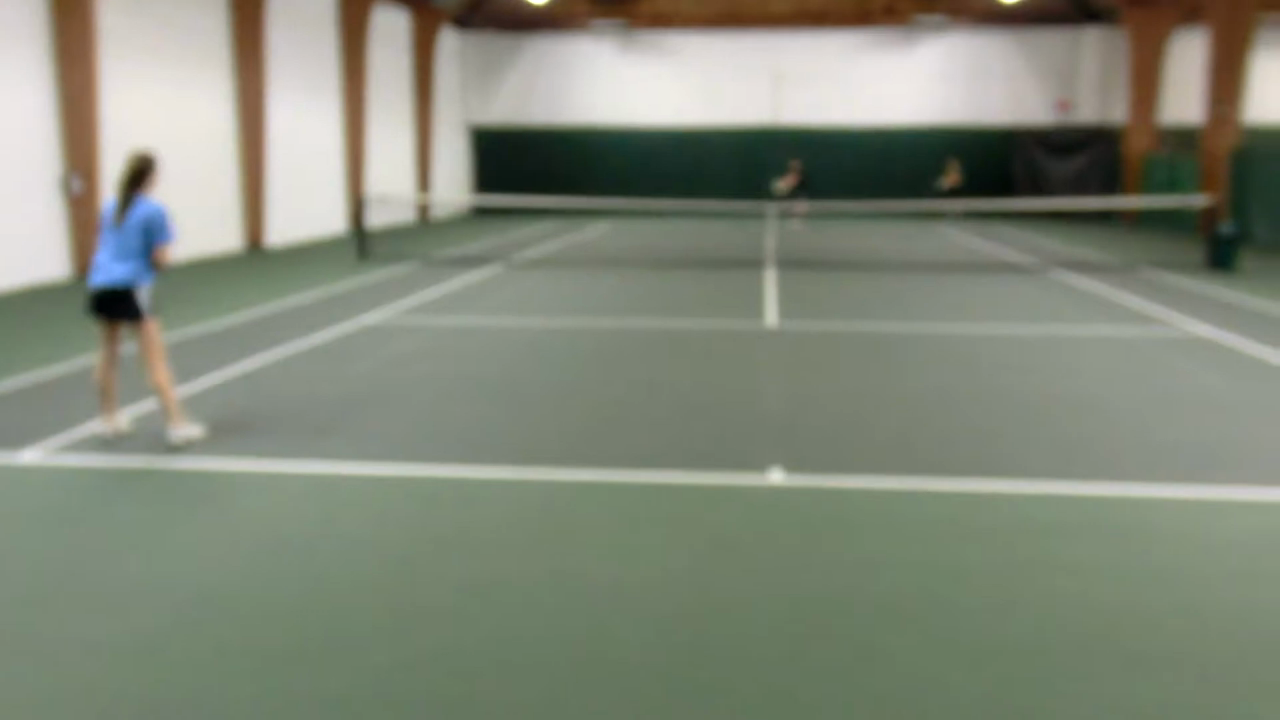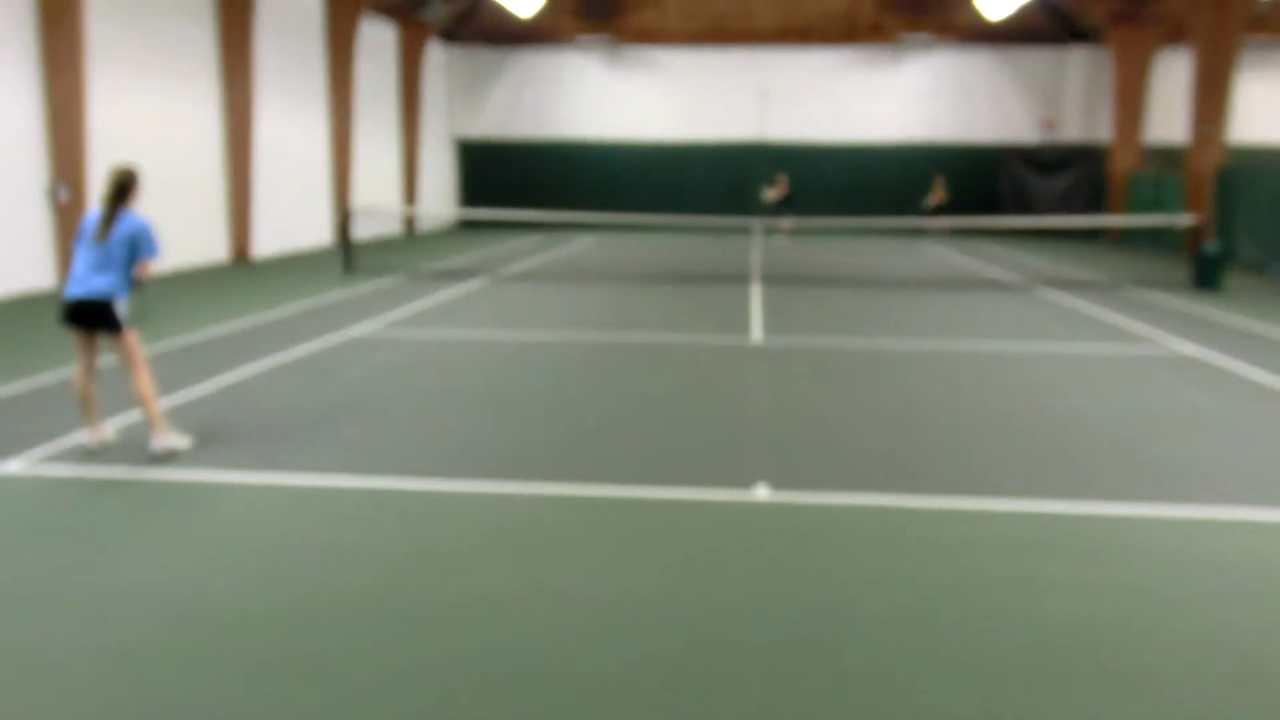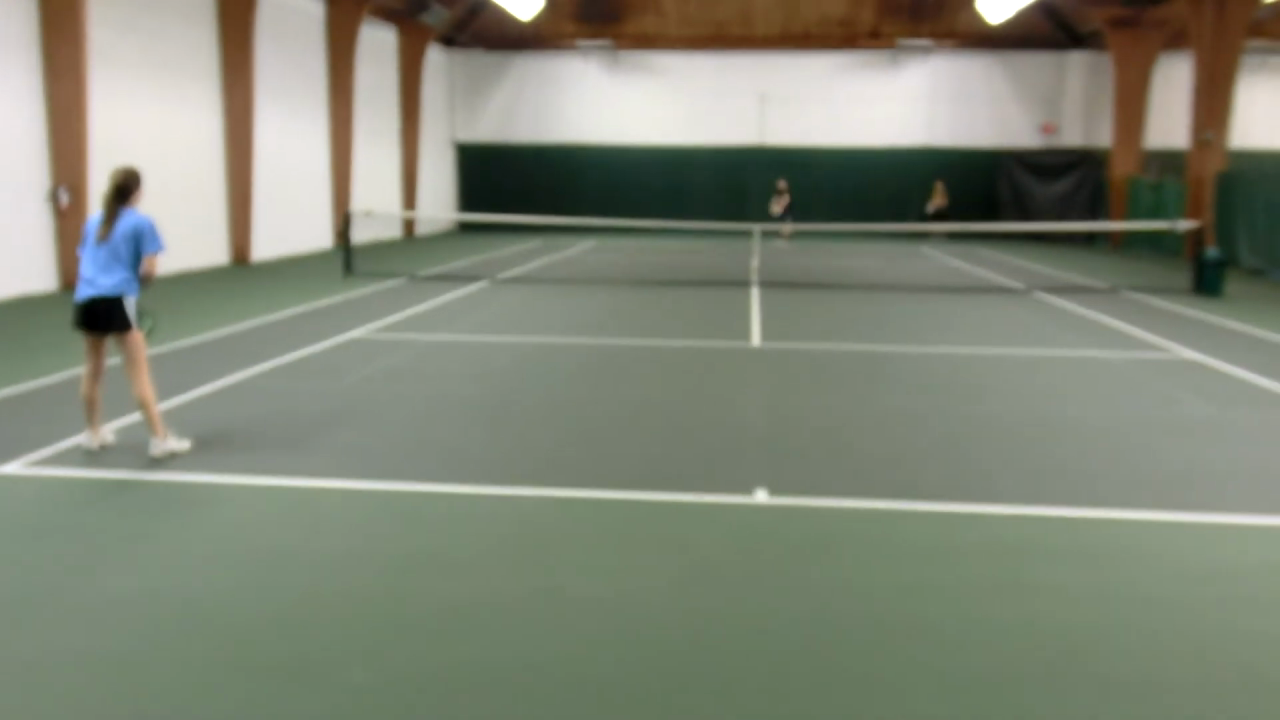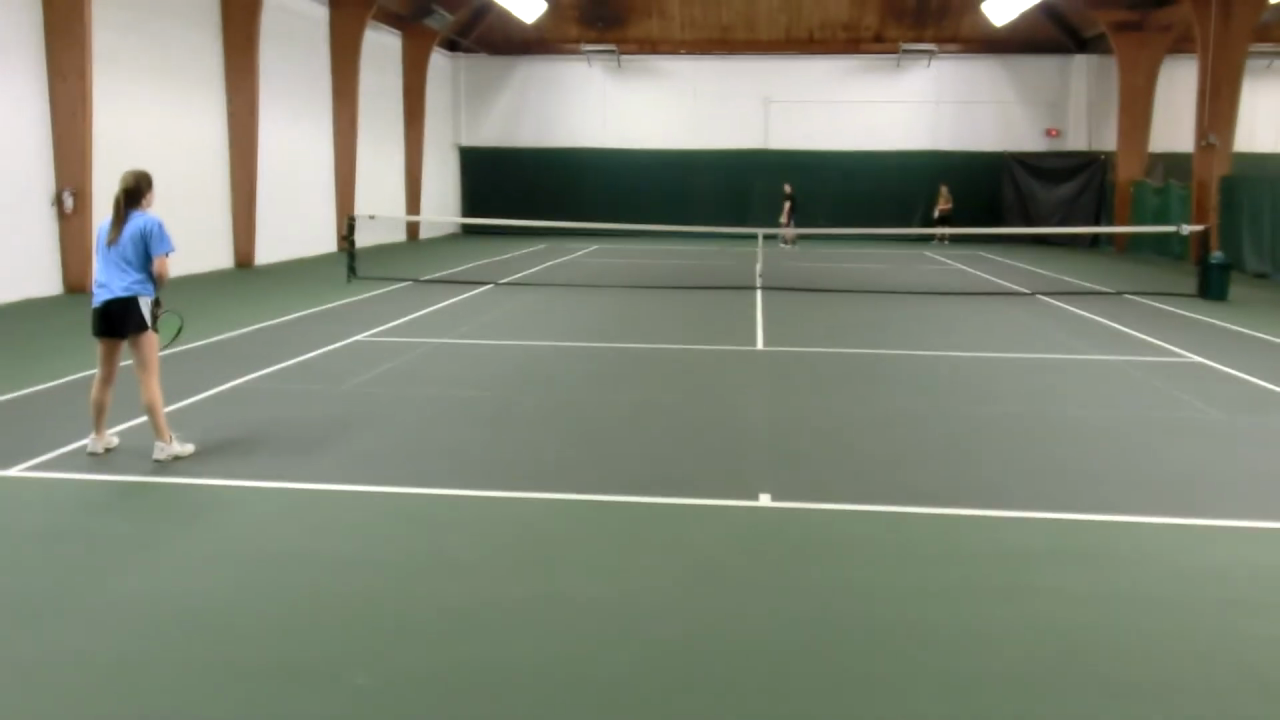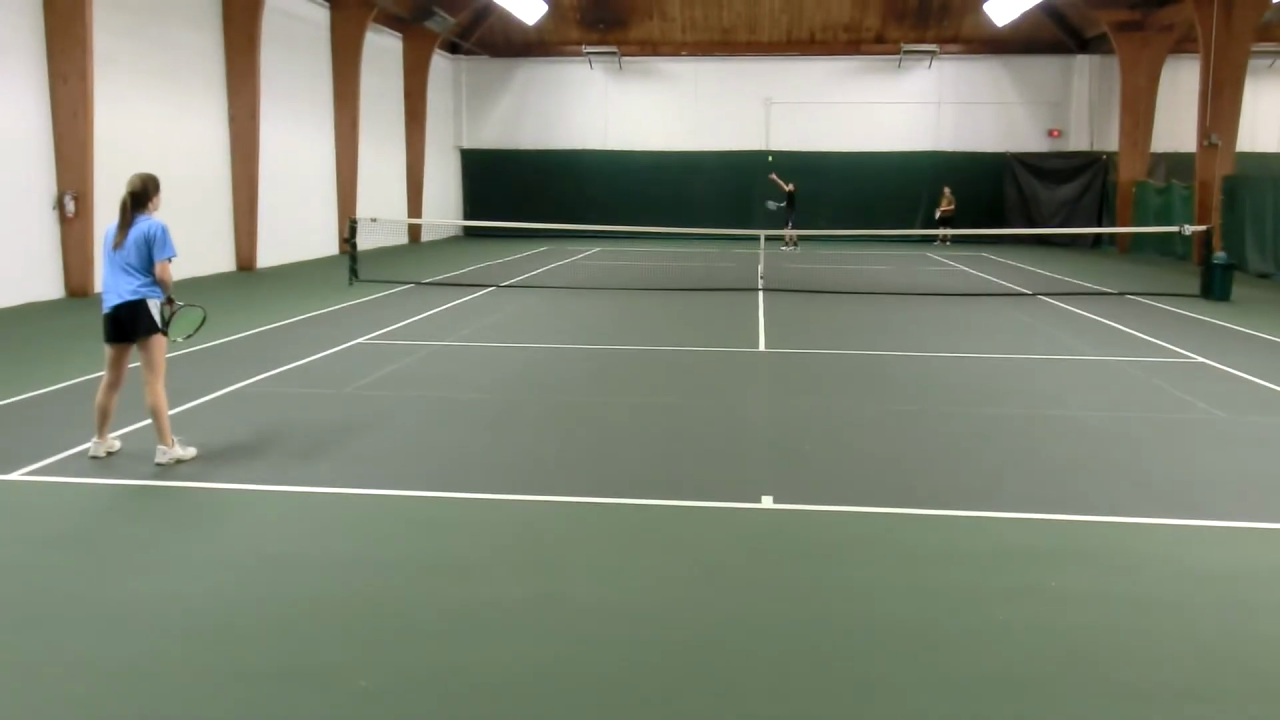
dt=0.3s
person 1, frame 1
left shoulder: (110, 207)
right shoulder: (153, 211)
left elbow: (104, 246)
right elbow: (160, 259)
right wrist: (151, 264)
left hip: (101, 285)
right hip: (131, 287)
left knee: (108, 354)
right knee: (155, 359)
left ankle: (110, 419)
right ankle: (177, 424)
person 1, frame 2
left shoulder: (90, 219)
right shoulder: (137, 226)
left elbow: (78, 256)
right elbow: (141, 274)
left hip: (76, 298)
right hip: (109, 300)
left knee: (86, 366)
right knee: (138, 368)
left ankle: (95, 430)
right ankle: (160, 433)
person 1, frame 3
left shoulder: (93, 221)
right shoulder: (140, 223)
left elbow: (84, 260)
right elbow: (148, 270)
left hip: (86, 299)
right hip: (117, 300)
left knee: (93, 369)
right knee: (139, 372)
left ankle: (94, 433)
right ankle: (159, 438)
person 1, frame 4
left shoulder: (105, 226)
right shoulder: (150, 223)
right elbow: (160, 270)
right wrist: (157, 290)
left hip: (102, 303)
right hip: (132, 302)
left knee: (105, 375)
right knee: (148, 376)
left ankle: (98, 437)
right ankle: (164, 443)
person 1, frame 5
left shoulder: (112, 230)
right shoulder: (155, 227)
right elbow: (162, 274)
right wrist: (167, 294)
left hip: (112, 308)
right hip: (142, 306)
left knee: (111, 379)
right knee: (154, 380)
left ankle: (100, 441)
right ankle: (166, 446)
